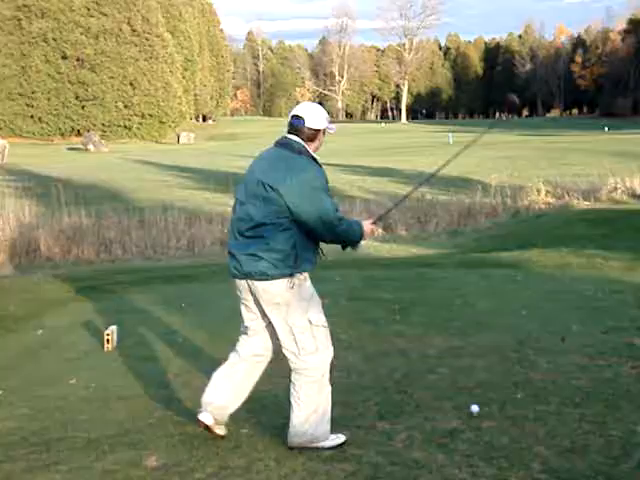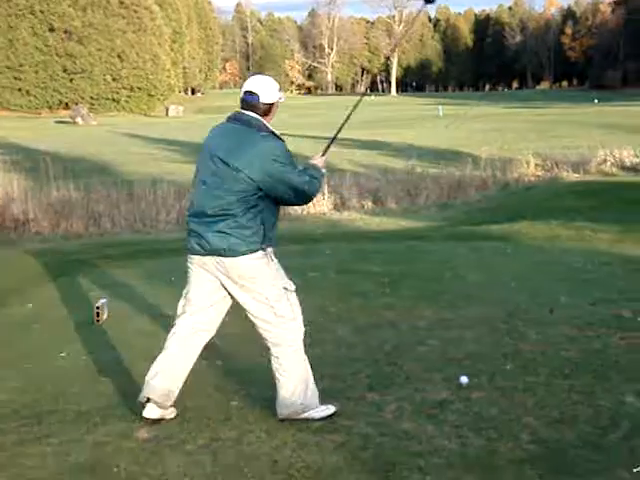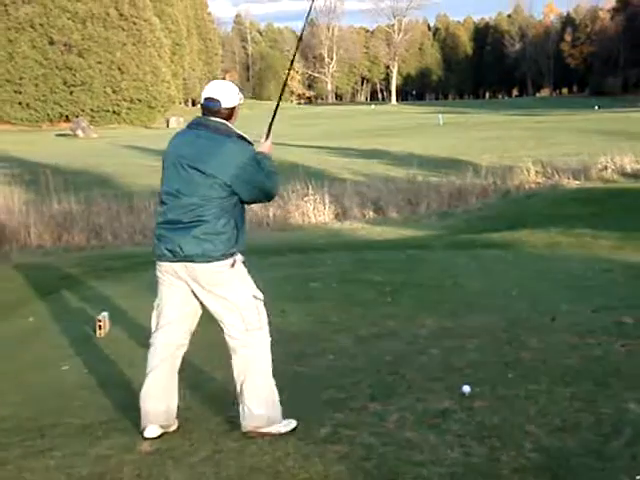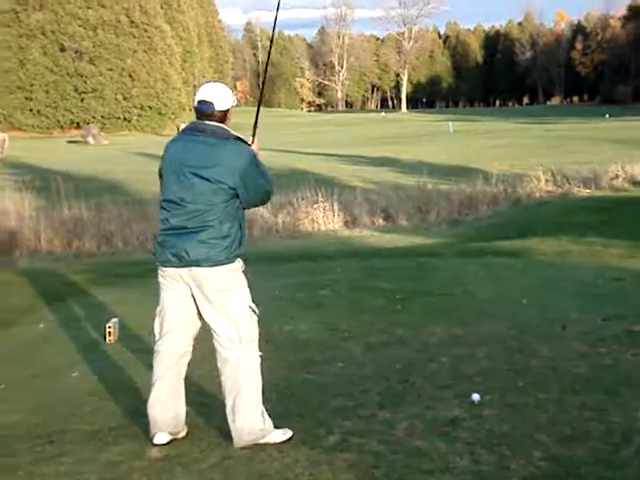
dt=0.2s
person 1, frame 1
left shoulder: (264, 159)
right shoulder: (305, 171)
right elbow: (331, 226)
right wrist: (358, 230)
left hip: (246, 269)
right hip: (279, 274)
left knee: (255, 343)
right knee: (311, 353)
left ankle: (215, 406)
right ankle: (308, 430)
person 1, frame 2
left shoulder: (218, 134)
right shoulder: (269, 146)
right elbow: (299, 191)
right wrist: (315, 170)
left hip: (202, 249)
right hip: (244, 254)
left knee: (191, 323)
right knee: (283, 323)
left ankle: (157, 398)
right ankle: (297, 402)
person 1, frame 3
left shoulder: (179, 141)
right shoulder: (239, 151)
right elbow: (265, 191)
right wrist: (263, 158)
left hip: (171, 255)
right hip: (215, 258)
left knee: (167, 336)
right knee: (249, 333)
left ankle: (155, 418)
right ankle: (260, 415)
person 1, frame 4
left shoulder: (174, 148)
right shoulder: (236, 153)
right elbow: (261, 194)
right wrist: (254, 159)
left hip: (172, 261)
right hip: (216, 264)
left knee: (171, 342)
right knee: (238, 345)
left ankle: (164, 423)
right ankle: (250, 428)
